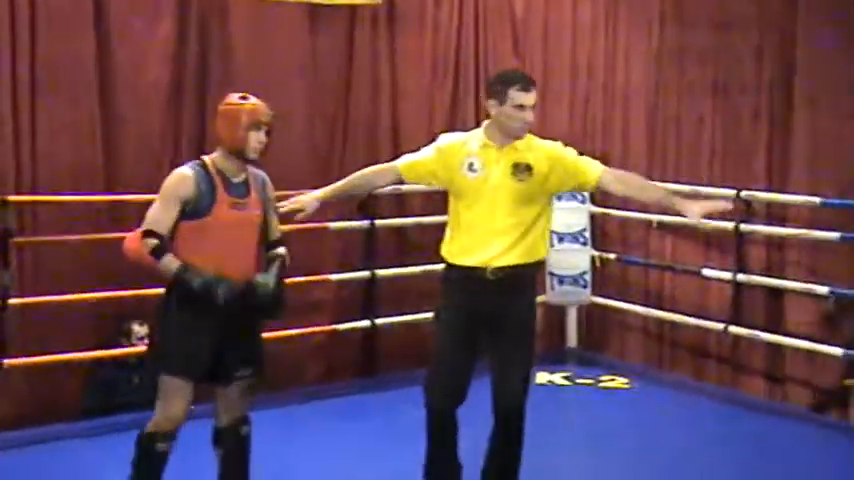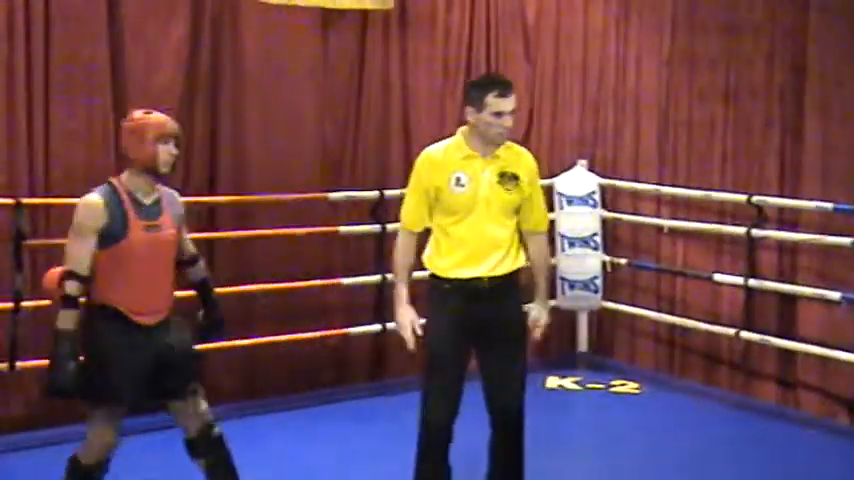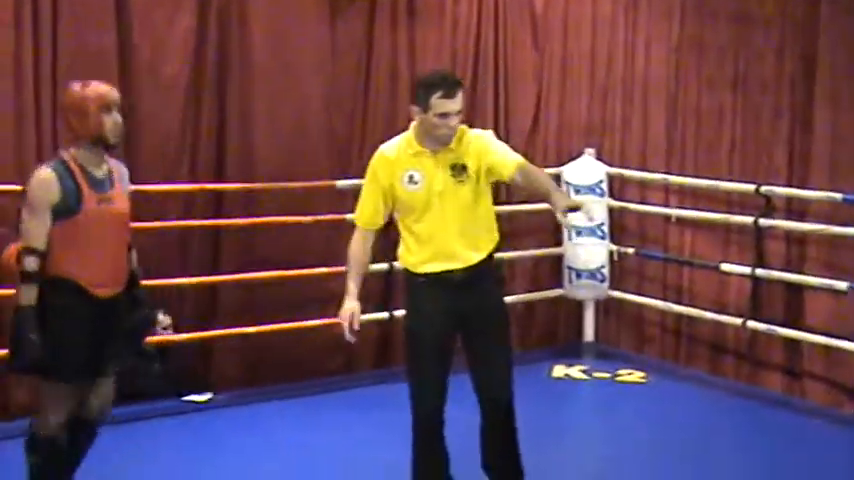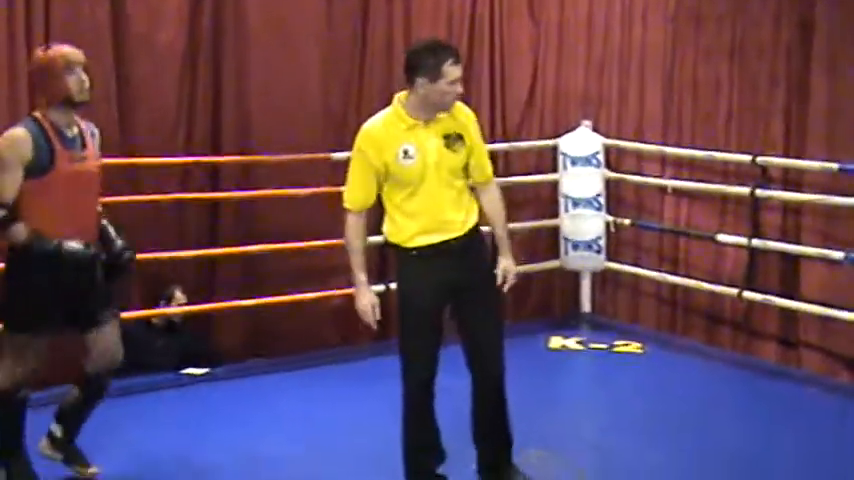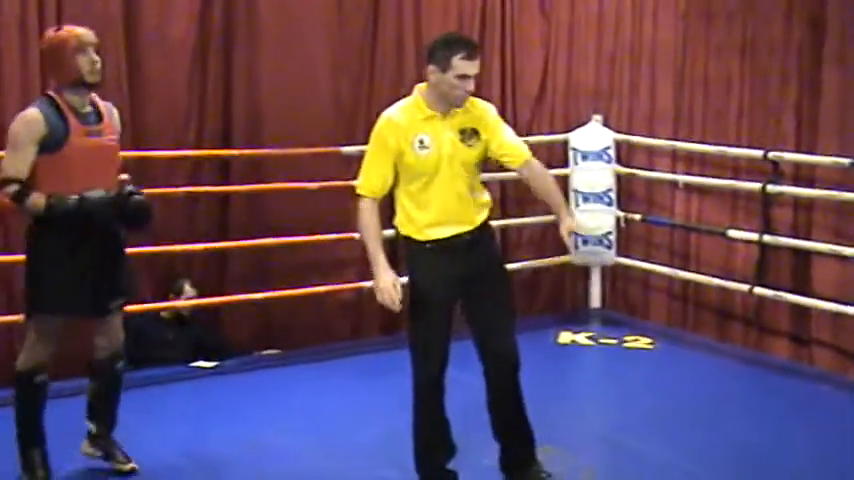
dt=0.5s
person 1, frame 1
left shoulder: (548, 156)
right shoulder: (452, 148)
left elbow: (612, 180)
right elbow: (388, 172)
left wrist: (680, 204)
right wrist: (323, 195)
left hip: (514, 287)
right hip: (461, 283)
left knee: (511, 399)
right knee: (440, 393)
person 1, frame 2
left shoulder: (522, 163)
right shoulder: (434, 160)
left elbow: (535, 233)
right elbow: (408, 233)
left wrist: (540, 300)
right wrist: (402, 300)
left hip: (503, 294)
right hip: (450, 294)
left knee: (508, 407)
right knee: (438, 409)
person 1, frame 3
left shoulder: (479, 144)
right shoulder: (388, 159)
left elbow: (522, 171)
right elbow: (365, 230)
left wrist: (558, 198)
right wrist: (352, 293)
left hip: (480, 280)
right hip: (426, 288)
left knee: (498, 390)
right knee: (428, 400)
person 1, frame 4
left shoulder: (463, 118)
right shoulder: (375, 134)
left elbow: (486, 187)
right elbow: (356, 212)
left wrist: (505, 252)
right wrist: (361, 283)
left hip: (470, 250)
right hip: (417, 261)
left knee: (489, 362)
right knee: (419, 373)
person 1, frame 5
left shoulder: (482, 115)
right shoulder: (395, 122)
left elbow: (526, 163)
right elbow: (369, 199)
left wrist: (562, 210)
right wrist: (381, 266)
left hip: (480, 246)
right hip: (428, 254)
left knee: (503, 357)
right knee: (429, 366)
person 2, frame 1
left shoulder: (260, 182)
right shoulder: (186, 180)
left elbow: (274, 243)
right elbow: (145, 243)
left wrist: (271, 282)
right wrist: (198, 283)
left hip: (239, 307)
right hip: (191, 308)
left knee: (234, 413)
right knee: (170, 414)
person 2, frame 2
left shoulder: (171, 202)
right shoulder: (98, 206)
left elbow: (188, 257)
right elbow: (73, 282)
left wrist: (211, 304)
right wrist: (64, 350)
left hip: (162, 328)
right hip: (114, 331)
left knee: (199, 422)
right knee: (101, 443)
person 2, frame 3
left shoulder: (118, 174)
right shoulder: (48, 181)
left wrist: (139, 301)
left hip: (110, 302)
right hip: (65, 304)
left knee: (96, 406)
right knee: (56, 414)
person 2, frame 4
left shoulder: (89, 135)
left wrist: (112, 240)
right wrist: (51, 249)
left hip: (83, 264)
right hip: (38, 267)
left knee: (108, 356)
left ankle: (61, 437)
person 2, frame 5
left shoulder: (108, 113)
left wrist: (132, 199)
right wrist: (69, 206)
left hip: (102, 239)
right hip: (57, 241)
left knee: (111, 339)
right knee: (40, 345)
left ankle: (100, 434)
